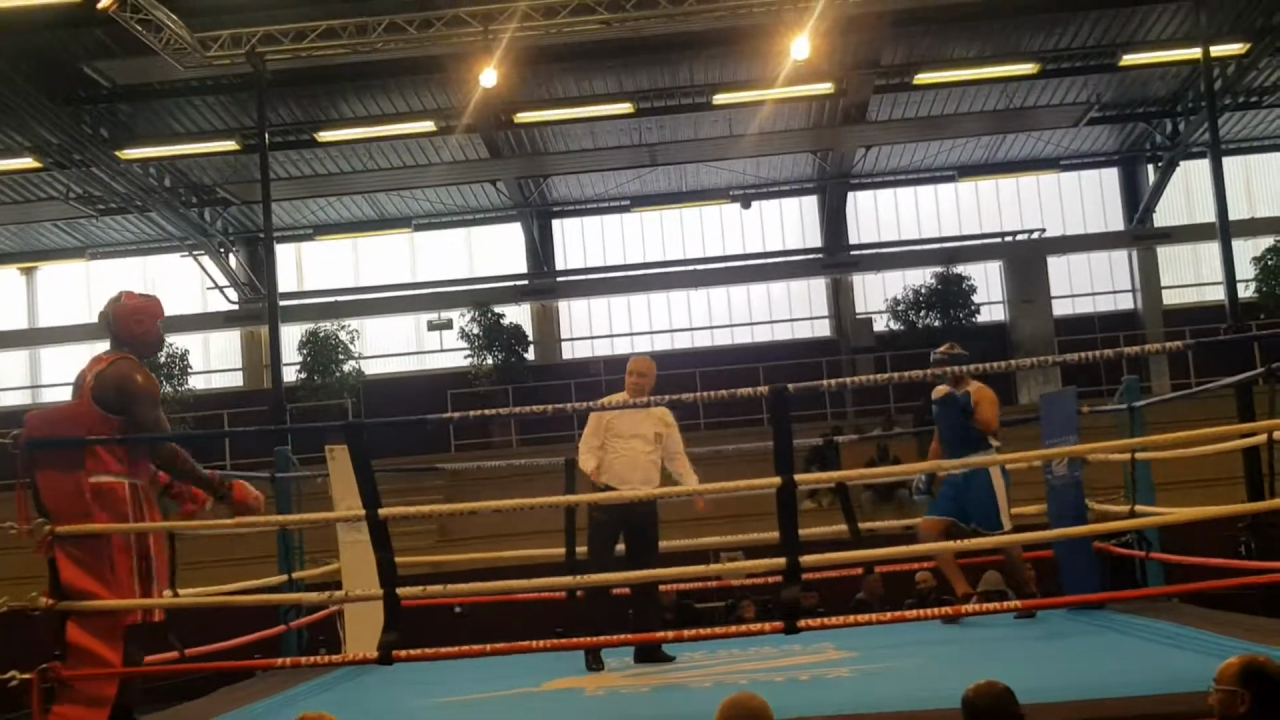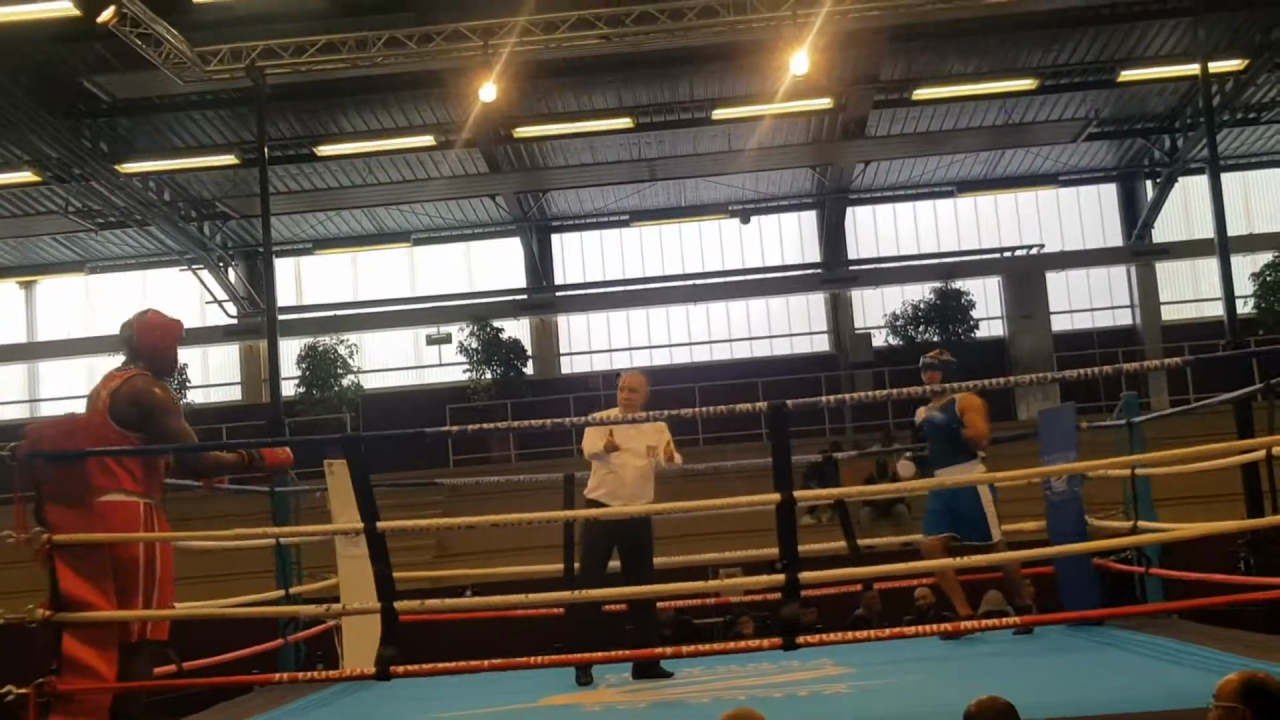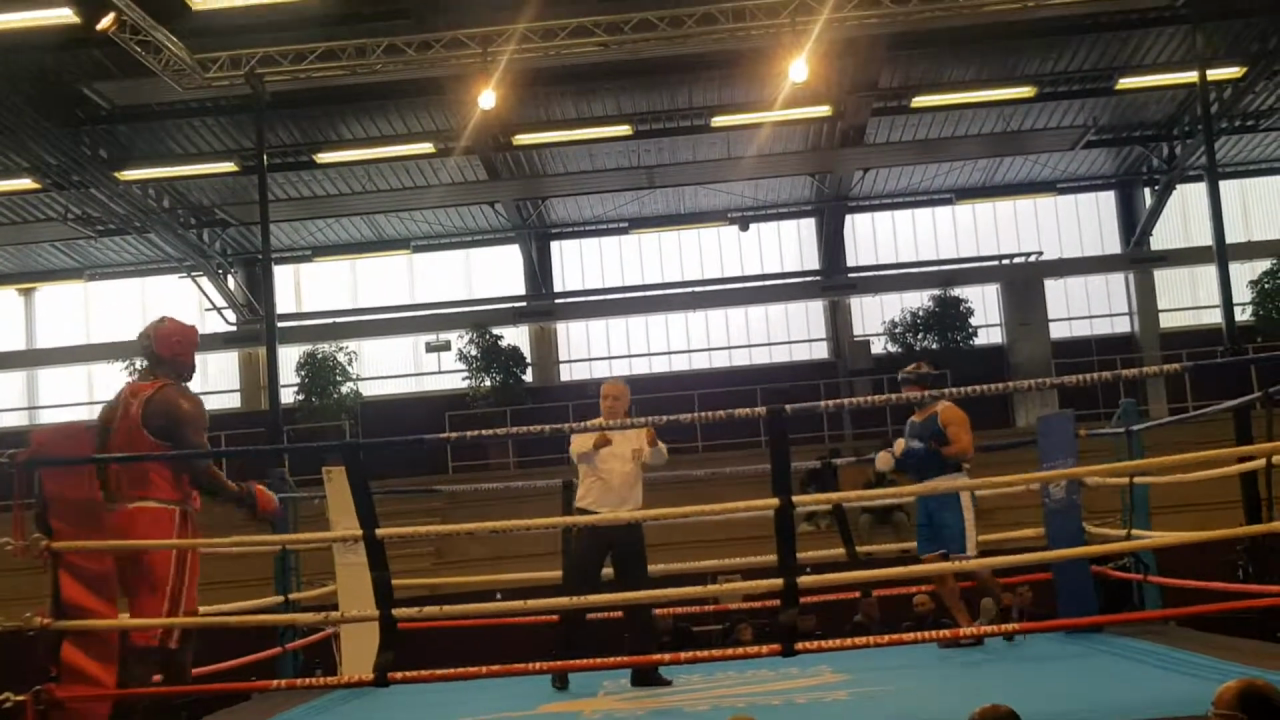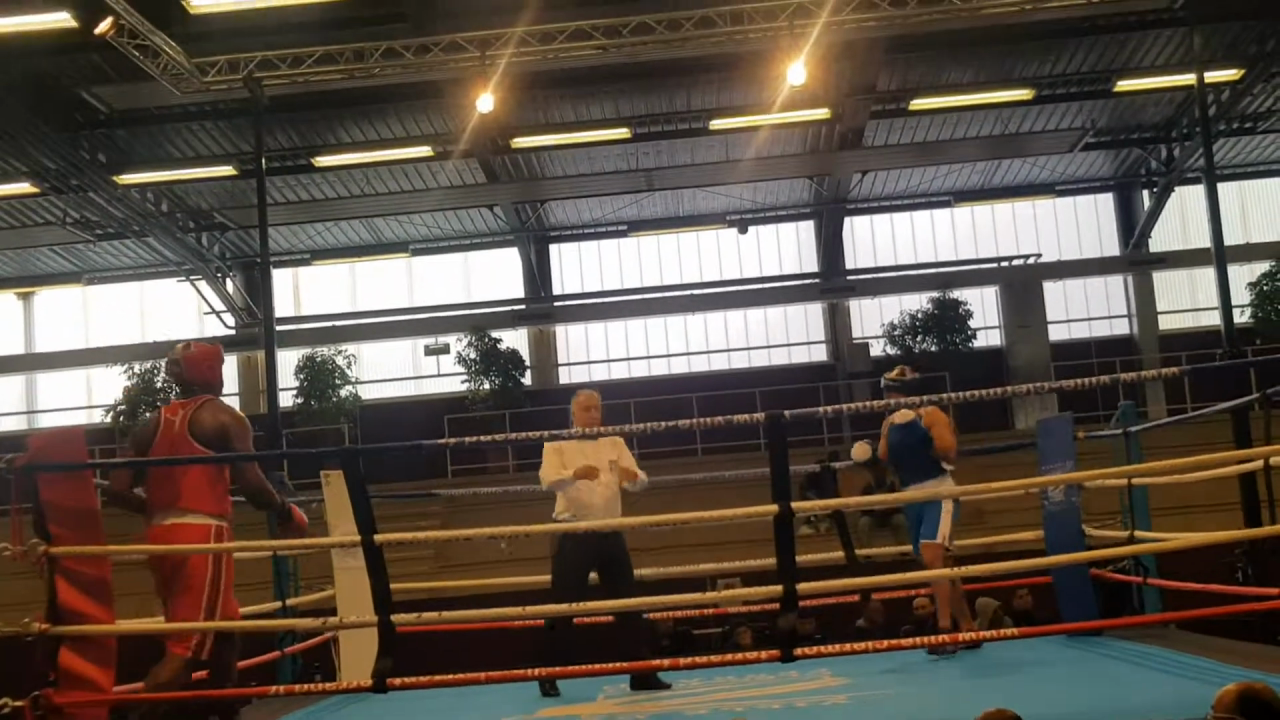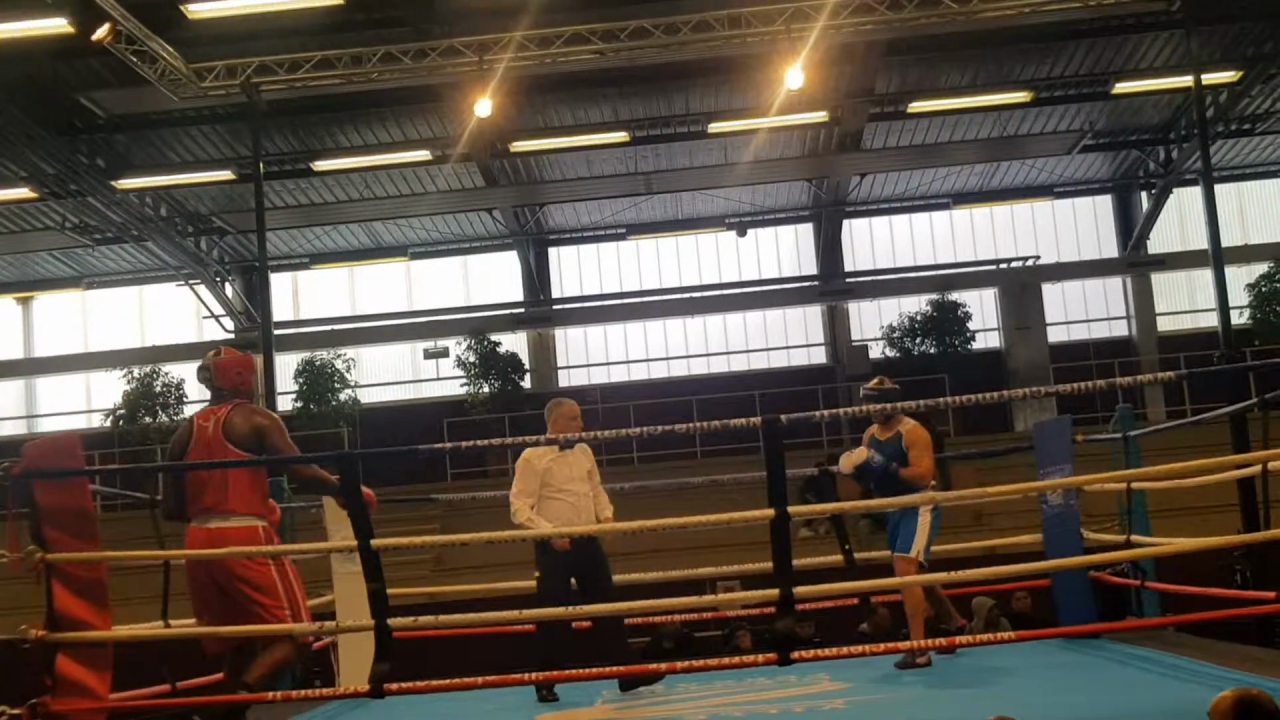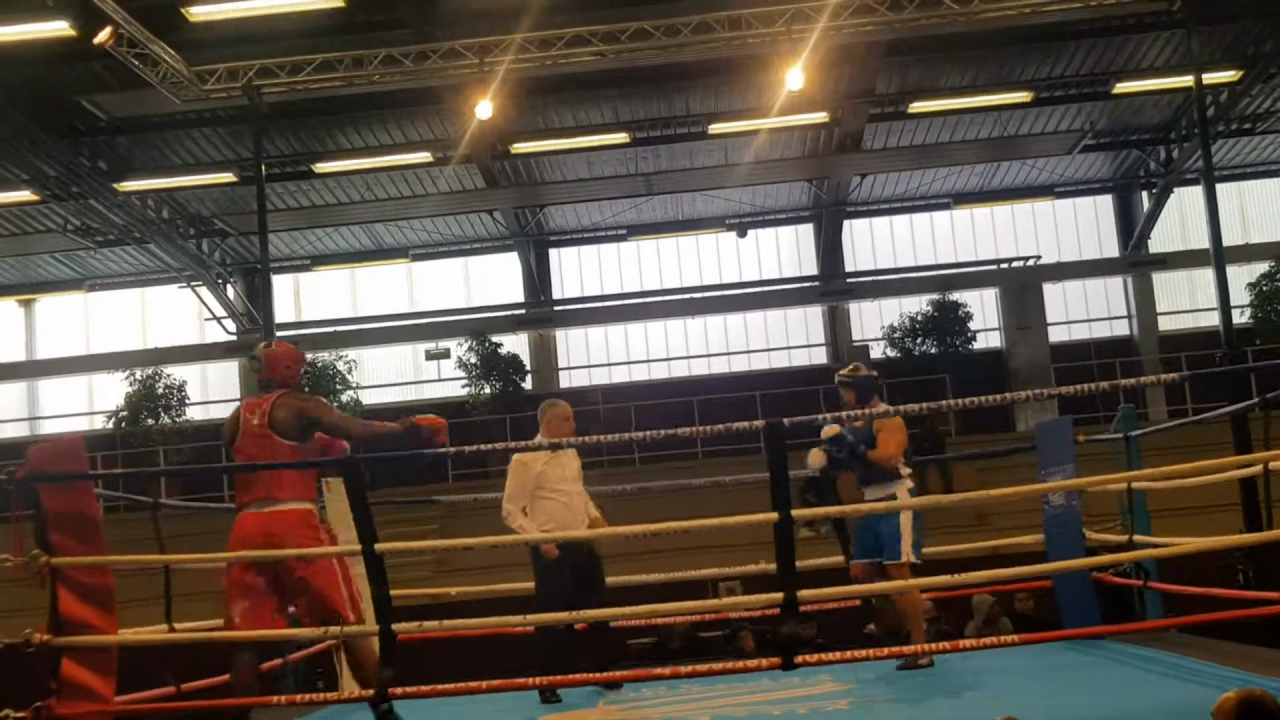
dt=0.2s
person 1, frame 1
left shoulder: (91, 372)
right shoulder: (132, 375)
right elbow: (163, 451)
left wrist: (167, 482)
right wrist: (224, 489)
left hip: (89, 504)
right hip: (119, 503)
left knee: (105, 624)
right knee: (130, 624)
person 1, frame 2
left shoulder: (104, 387)
right shoulder: (149, 390)
right elbow: (193, 461)
left wrist: (166, 463)
right wrist: (255, 459)
left hip: (99, 517)
right hip: (132, 518)
left knee: (112, 639)
right knee: (141, 638)
person 1, frame 3
left shoulder: (118, 402)
right shoulder: (179, 400)
left elbow: (101, 474)
right elbow: (202, 475)
right wrist: (247, 496)
left hip: (125, 522)
right hip: (163, 525)
left knee: (162, 637)
right knee: (154, 642)
person 1, frame 4
left shoulder: (151, 424)
right shoulder: (225, 417)
left elbow: (118, 490)
right elbow: (252, 484)
right wrist: (286, 512)
left hip: (163, 537)
right hip: (201, 537)
left knee: (223, 637)
right knee: (185, 649)
left ankle: (226, 712)
person 1, frame 5
left shoulder: (185, 432)
right shoulder: (257, 419)
left elbow: (173, 507)
right elbow: (301, 473)
left hip: (200, 542)
right hip: (246, 539)
left knee: (242, 648)
right knee: (295, 638)
person 1, frame 6
left shoulder: (236, 419)
right shoulder: (301, 405)
right elbow: (359, 430)
right wrist: (411, 429)
left hip: (247, 529)
right hip: (296, 524)
right knee: (349, 624)
person 2, frame 1
left shoulder: (663, 416)
right shoulder: (607, 407)
left elbow: (676, 458)
right elbow: (587, 447)
left wrist: (694, 487)
right wrist: (592, 469)
left hip: (644, 503)
right hip: (608, 498)
left knee: (646, 573)
right knee: (599, 572)
left ankle: (648, 646)
right ankle: (593, 648)
person 2, frame 2
left shoulder: (657, 428)
right shoulder: (600, 421)
left elbow: (668, 459)
right elbow: (590, 449)
left wrist: (671, 457)
right wrist: (606, 447)
left hip: (637, 518)
right hip: (600, 512)
left knee: (642, 589)
right knee: (589, 587)
left ankle: (646, 662)
right ankle: (583, 663)
person 2, frame 3
left shoulder: (639, 432)
right shoulder: (585, 430)
left elbow: (658, 458)
right elbow: (579, 454)
left wrist: (653, 443)
right wrist: (595, 445)
left hip: (627, 524)
right hip: (591, 522)
right knee: (577, 594)
left ankle: (644, 669)
person 2, frame 4
left shoulder: (614, 443)
right shoulder: (557, 445)
left elbow: (639, 481)
right elbow: (549, 479)
left wrist: (633, 476)
right wrist: (575, 473)
left hip: (609, 534)
right hip: (573, 535)
left knee: (627, 602)
right knee: (564, 606)
left ankle: (643, 673)
right ankle: (549, 675)
person 2, frame 5
left shoulder: (584, 451)
right shoulder: (531, 458)
left elbow: (596, 490)
right elbow: (519, 509)
left wrist: (606, 516)
right wrist: (549, 532)
left hip: (587, 542)
right hip: (555, 546)
left knee: (606, 606)
left ankle: (628, 673)
right ankle: (545, 682)
person 2, frame 6
left shoulder: (570, 453)
right shoulder: (525, 459)
right elbow: (511, 511)
left wrist: (594, 515)
right wrist: (539, 541)
left hip: (582, 542)
right hip: (551, 548)
left knee: (595, 605)
right knee: (553, 615)
left ankle: (605, 670)
right ankle: (549, 683)
person 3, frame 1
left shoulder: (980, 393)
right shoulder: (940, 399)
left elbow: (991, 426)
left wrist: (959, 407)
right wrist: (927, 475)
left hip: (983, 471)
right hip: (953, 476)
left knee: (1001, 536)
right knee: (927, 530)
left ankle: (1027, 596)
right ankle: (963, 592)
person 3, frame 2
left shoulder: (967, 401)
right shoulder: (929, 409)
left elbow: (981, 439)
left wrist: (948, 426)
left hip: (970, 482)
right hip: (941, 487)
left knee: (994, 546)
right knee: (931, 549)
left ankle: (1023, 608)
right ankle: (964, 613)
person 3, frame 3
left shoulder: (949, 412)
right shoulder: (912, 422)
left elbow: (966, 452)
left wrist: (928, 451)
right wrist: (897, 461)
left hip: (953, 494)
right hip: (925, 498)
left knee: (964, 560)
right knee: (934, 566)
right ankle: (967, 628)
person 3, frame 4
left shoulder: (932, 416)
right shoulder: (890, 423)
left elbow: (950, 454)
right elbow: (884, 461)
left wrist: (919, 434)
left hip: (938, 495)
right hip: (912, 500)
left knee: (931, 556)
right knee: (937, 564)
left ankle: (944, 630)
right ankle: (968, 629)
person 3, frame 5
left shoulder: (913, 432)
right shoulder: (870, 434)
left elbow: (924, 477)
right elbow: (869, 478)
left wrist: (888, 468)
right wrist: (856, 468)
left hip: (918, 508)
right hip: (893, 511)
left knee: (904, 569)
right knee: (917, 575)
left ankle: (918, 648)
right ankle: (954, 624)
person 3, frame 6
left shoulder: (887, 420)
right shoulder: (852, 423)
left elbow: (889, 459)
left wrist: (852, 446)
right wrist: (832, 458)
left hip: (895, 500)
right hip: (871, 503)
left knee: (898, 572)
right knee: (859, 573)
left ankle: (921, 649)
right ankle: (910, 625)
